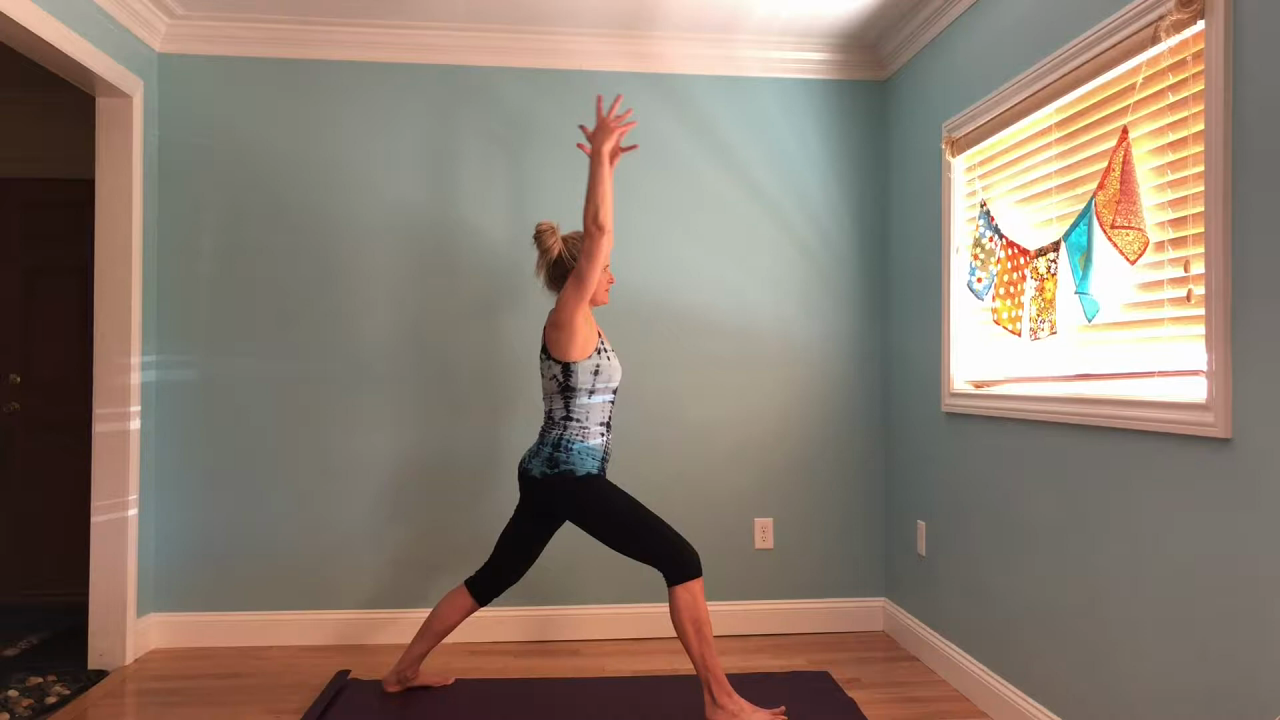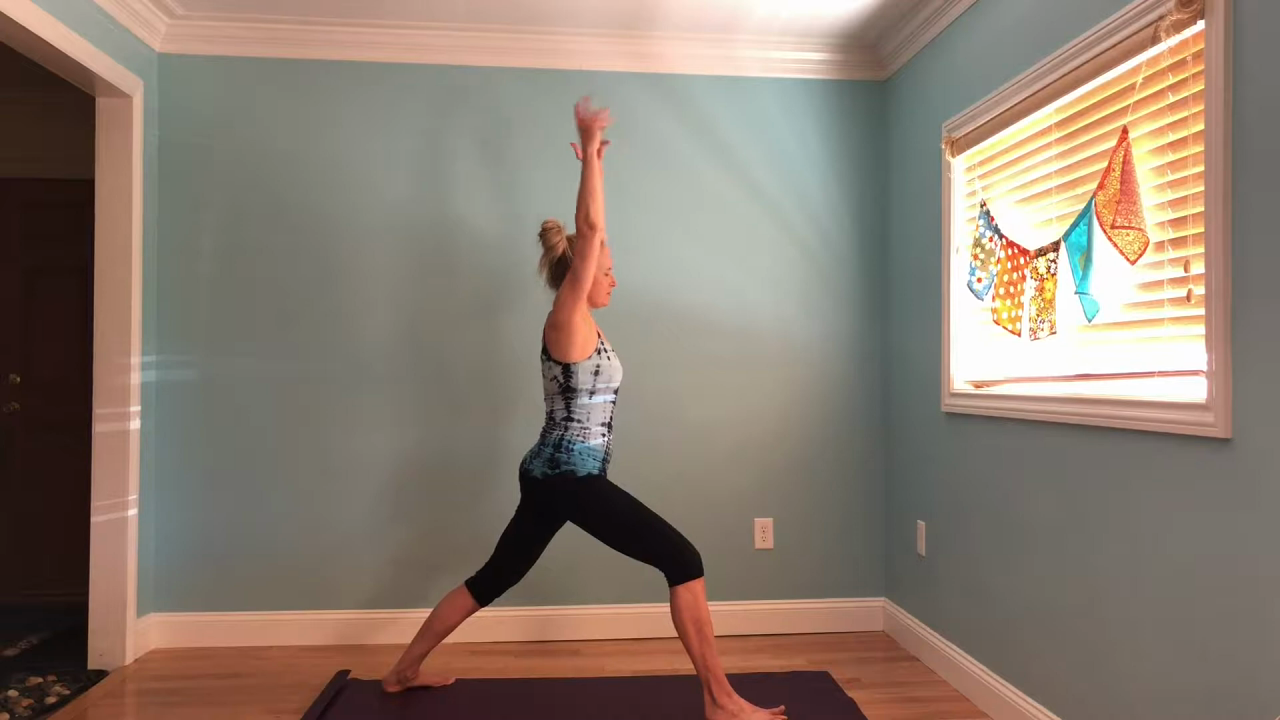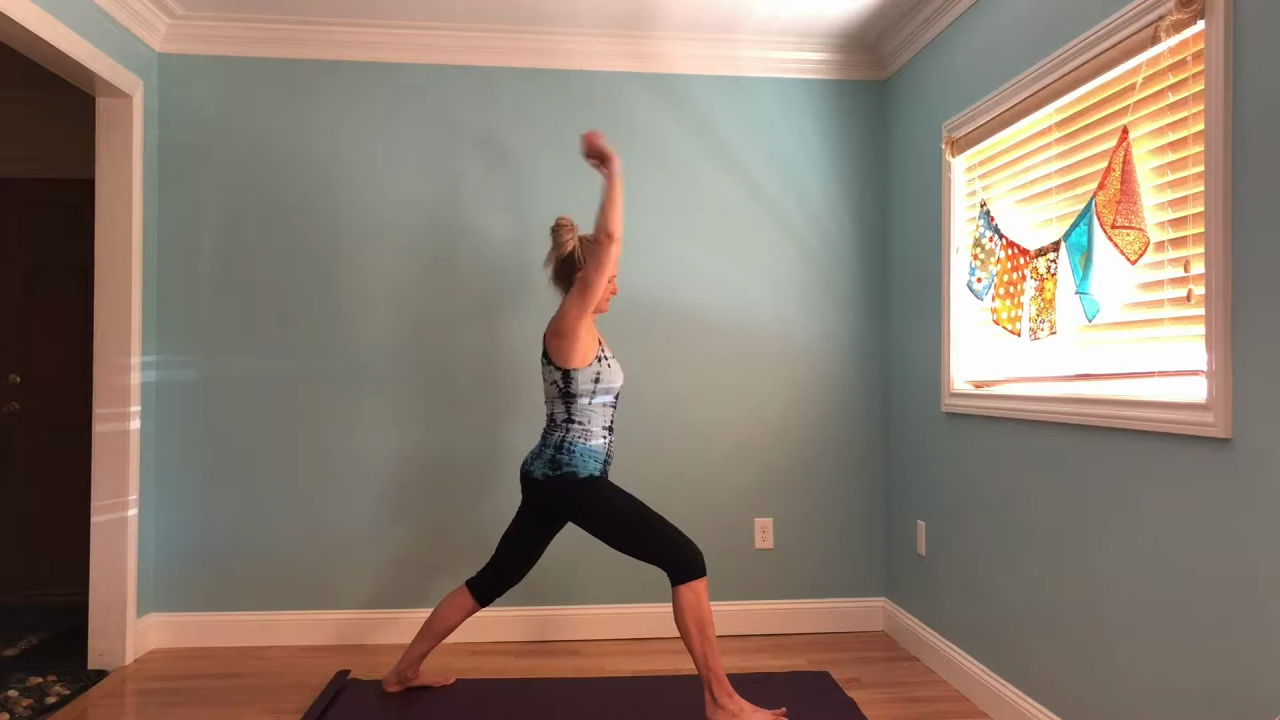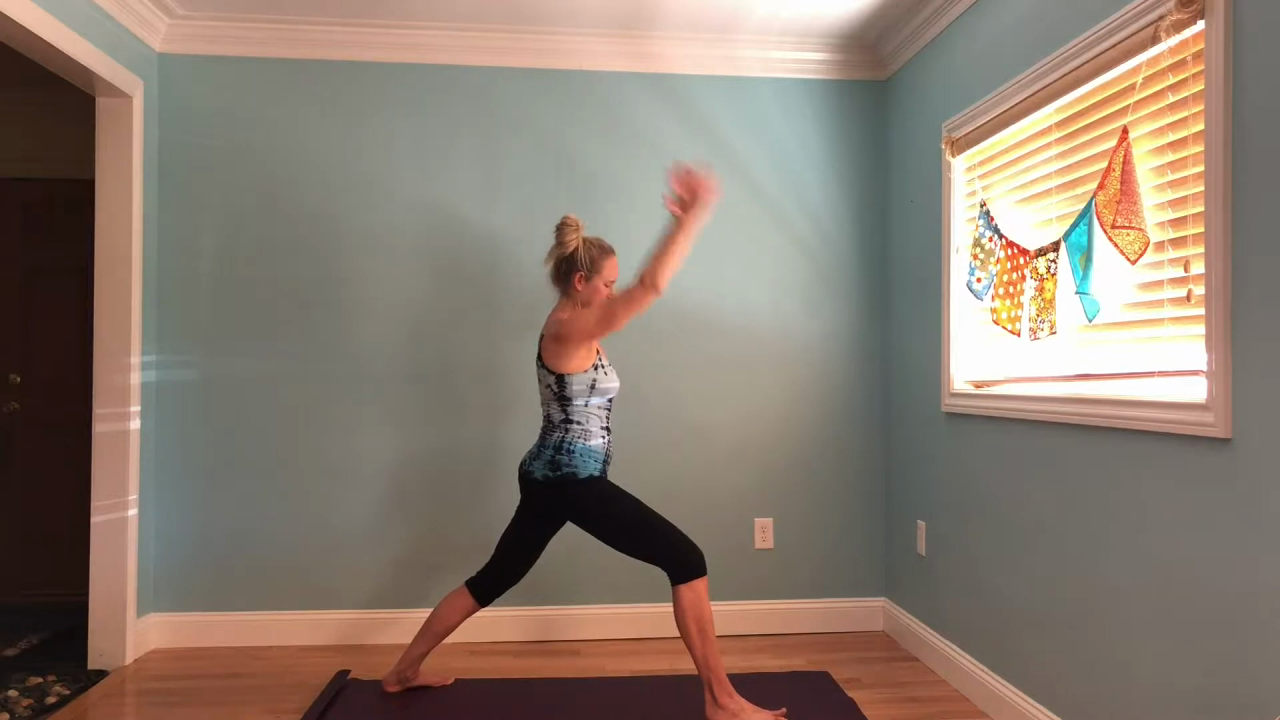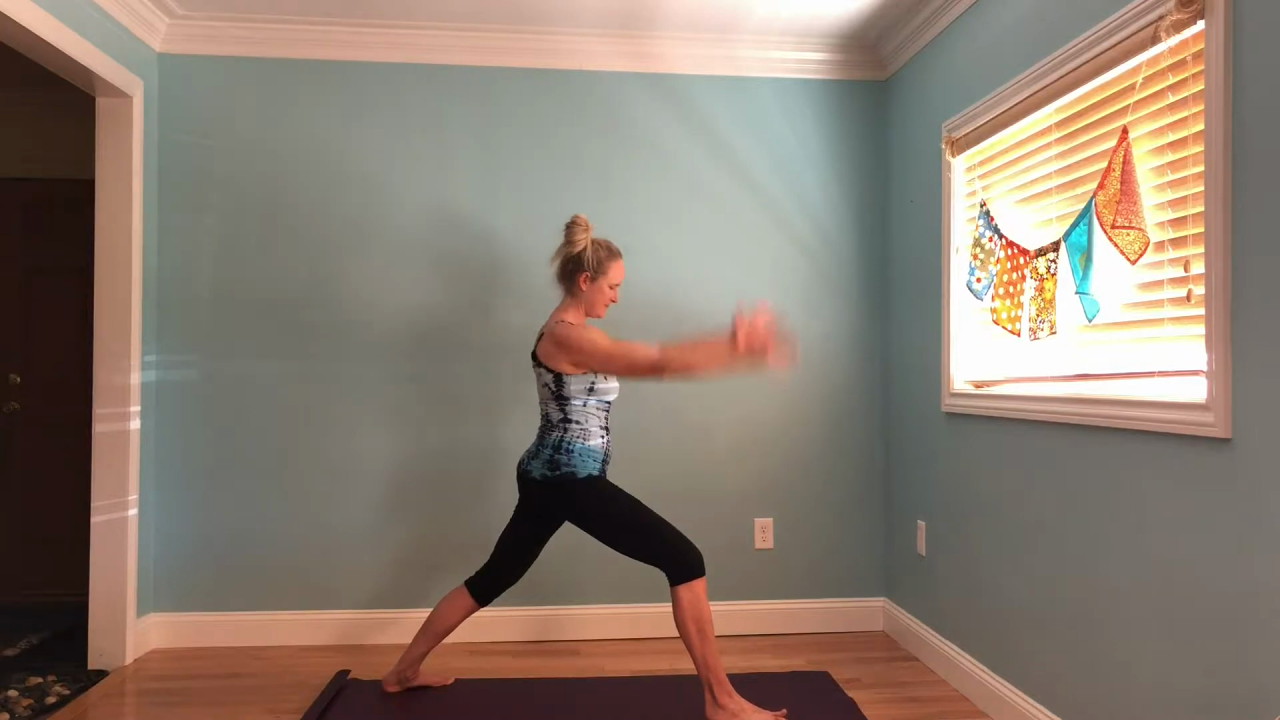
dt=0.2s
person 1, frame 1
left shoulder: (576, 322)
right shoulder: (568, 320)
left elbow: (595, 237)
right elbow: (598, 233)
left wrist: (603, 164)
right wrist: (600, 158)
left hip: (553, 474)
right hip: (569, 477)
left knee: (493, 578)
right knee: (681, 561)
left ankle: (404, 670)
person 1, frame 2
left shoulder: (576, 324)
right shoulder: (567, 322)
left elbow: (591, 236)
right elbow: (590, 231)
left wrist: (592, 158)
right wrist: (590, 155)
left hip: (554, 474)
right hip: (571, 478)
left knee: (494, 578)
right knee: (683, 562)
left ankle: (403, 670)
person 1, frame 3
left shoulder: (577, 329)
right shoulder: (571, 325)
left elbow: (603, 248)
right elbow: (611, 243)
left wrist: (610, 174)
right wrist: (611, 169)
left hip: (554, 476)
right hip: (573, 479)
left knee: (494, 578)
right knee: (686, 561)
left ankle: (403, 670)
person 1, frame 4
left shoulder: (573, 329)
right shoulder: (568, 330)
left elbow: (641, 290)
right elbow: (650, 285)
left wrist: (683, 216)
right wrist: (692, 214)
left hip: (552, 476)
right hip: (572, 479)
left knee: (495, 579)
right knee: (686, 563)
left ankle: (405, 669)
person 1, frame 5
left shoulder: (574, 330)
right shoulder: (566, 335)
left elbow: (647, 356)
right elbow: (657, 364)
left wrist: (731, 341)
right wrist: (738, 351)
left hip: (551, 476)
right hip: (571, 478)
left knee: (492, 578)
right knee: (684, 562)
left ankle: (404, 670)
